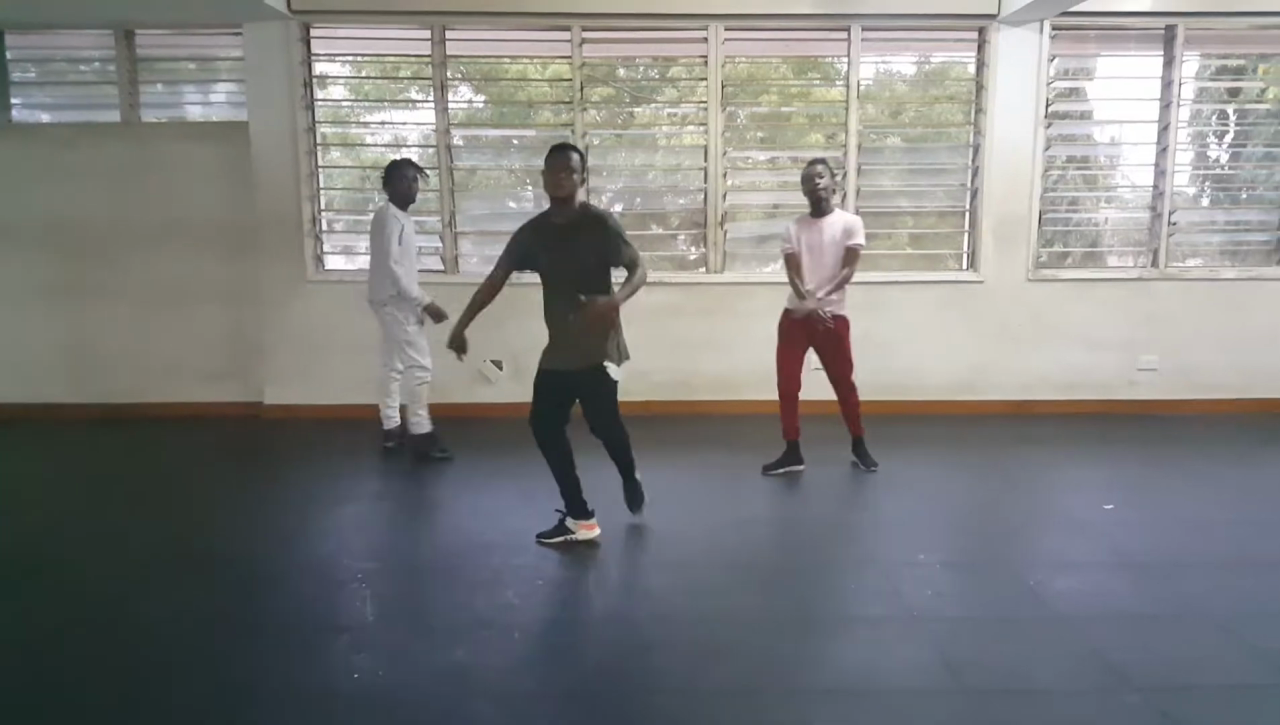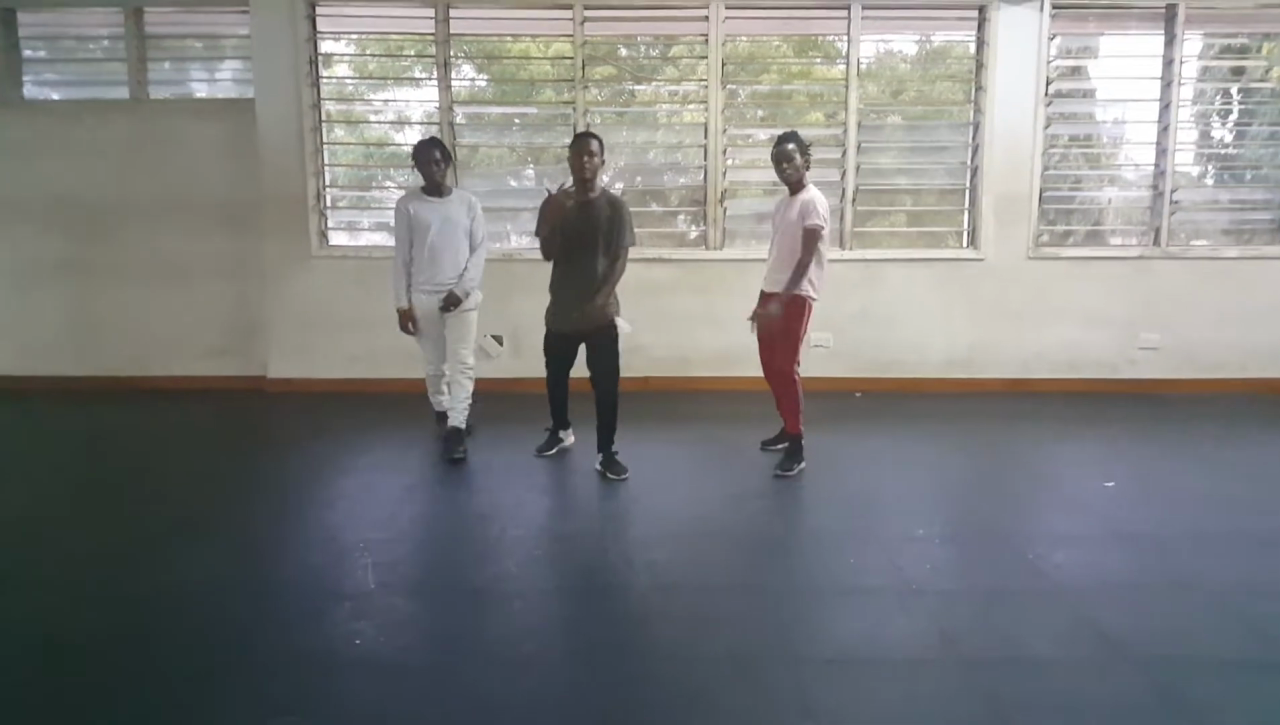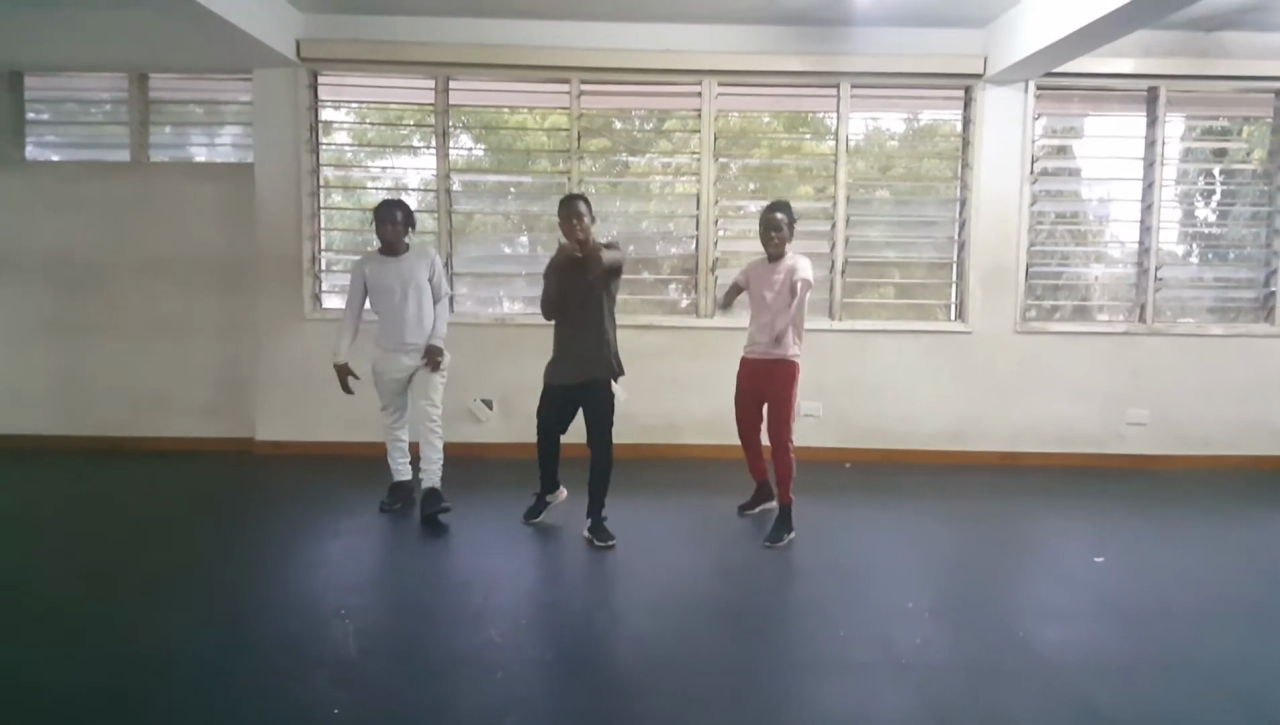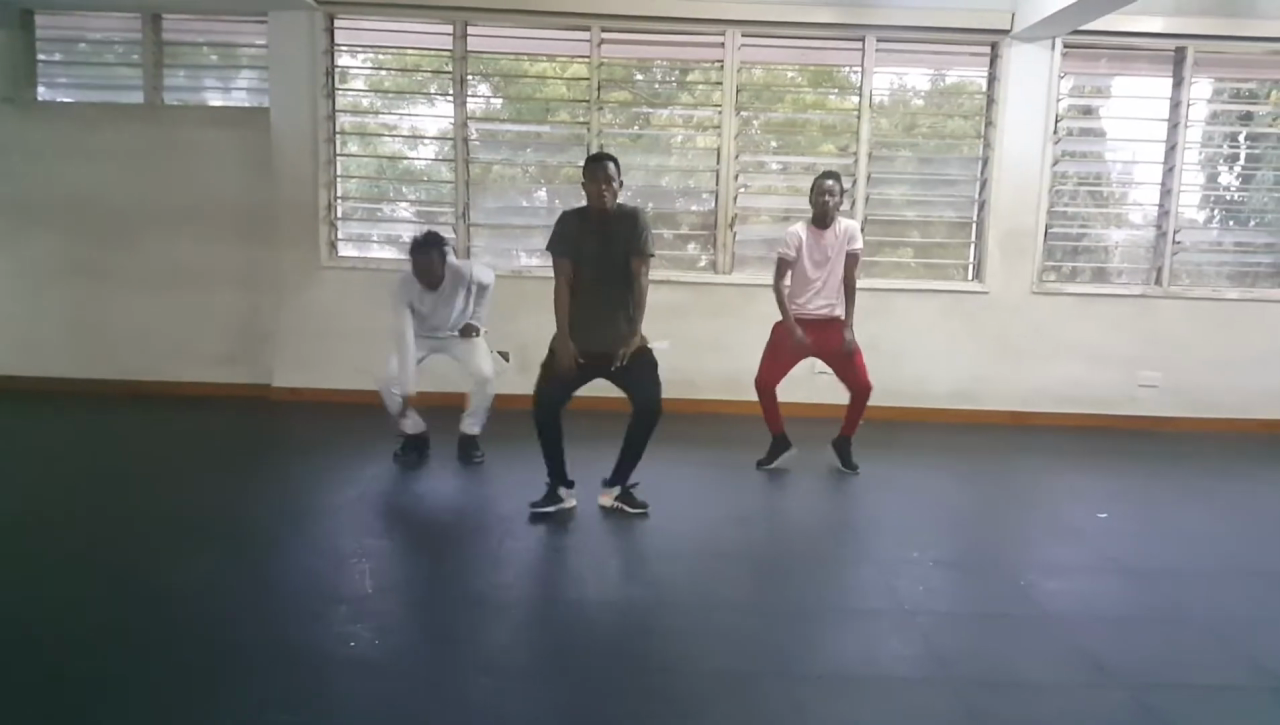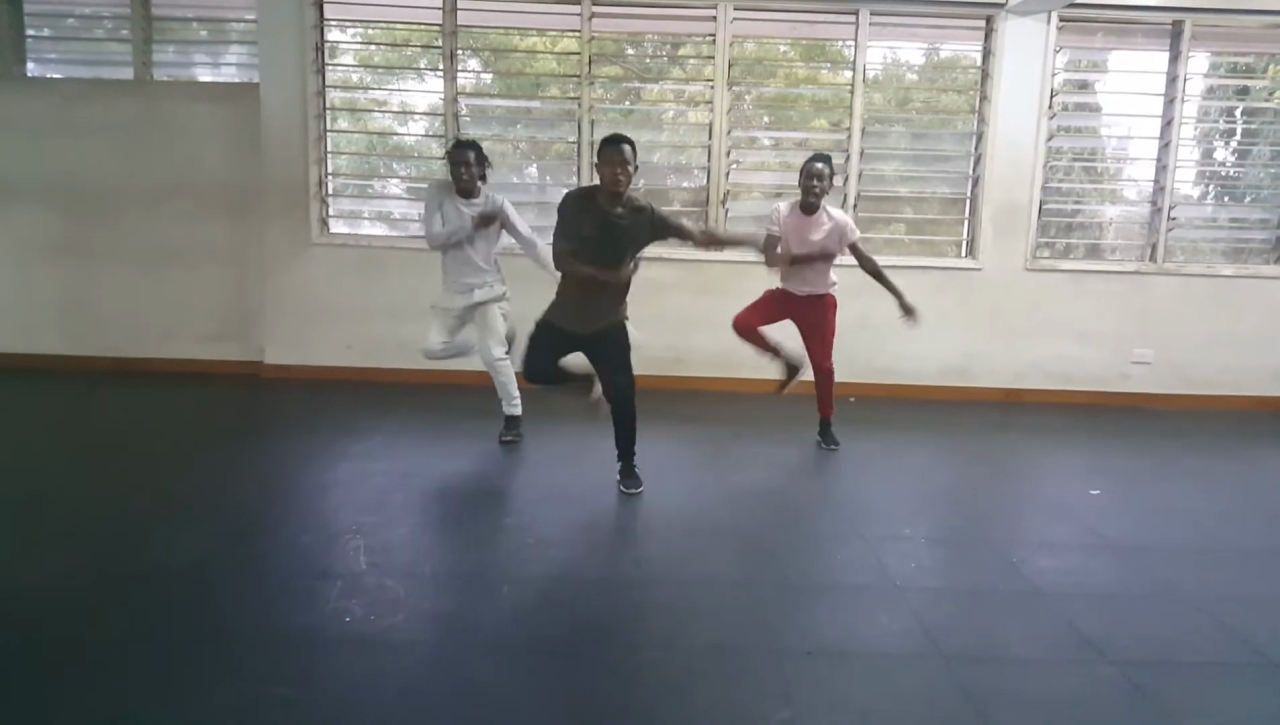
dt=1s
person 1, frame 1
left shoulder: (601, 224)
right shoulder: (532, 232)
left elbow: (638, 270)
right elbow: (496, 279)
left wrist: (615, 299)
right wrist: (461, 325)
left hip: (597, 345)
right hip: (558, 348)
left knee: (604, 423)
right knee: (544, 425)
left ankle: (631, 482)
right ankle: (580, 517)
person 1, frame 2
left shoulder: (615, 206)
right shoulder: (557, 203)
left elbow: (621, 258)
right elbow: (547, 254)
left wrist: (602, 299)
right wrist: (554, 218)
left hip: (601, 310)
right hip: (562, 308)
left knee: (606, 383)
right knee: (556, 375)
left ankle: (606, 453)
right ankle: (561, 430)
person 1, frame 3
left shoulder: (607, 256)
right shoulder: (559, 264)
left elbow: (617, 257)
right elbow: (548, 312)
left wrist: (598, 256)
right wrist: (556, 265)
left hip: (598, 365)
right hip: (563, 365)
left knee: (601, 443)
right knee: (547, 431)
left ankle: (595, 519)
right ankle: (549, 490)
person 1, frame 4
left shoulder: (634, 220)
right shoulder: (569, 223)
left elbow: (640, 279)
right elbow: (562, 282)
left wrist: (635, 333)
right wrist: (562, 338)
left hip: (622, 337)
right hip: (579, 338)
left knee: (650, 406)
right knee: (546, 403)
left ankle: (617, 486)
right ankle: (560, 486)
person 1, frame 5
left shoulder: (644, 215)
right shoulder: (575, 202)
left elbow: (697, 236)
right elbow: (561, 260)
right wrist: (607, 277)
left hip: (608, 320)
right hip: (565, 314)
left knee: (622, 394)
right knee: (535, 371)
left ankle: (627, 465)
right ankle: (583, 379)
person 2, frame 1
left shoulder: (849, 223)
right shoulder: (793, 227)
left elbow: (847, 271)
right elbow: (794, 275)
left wrist: (819, 301)
right wrist: (810, 305)
left hip: (833, 315)
right hip: (795, 315)
left knee: (844, 384)
right knee: (787, 385)
left ankle: (859, 446)
right ankle: (792, 453)
person 2, frame 2
left shoulder: (812, 201)
right shoulder: (783, 203)
left elbow: (807, 257)
left wrist: (780, 301)
left hip: (795, 297)
right hip: (770, 293)
left knee: (785, 367)
right knee: (770, 367)
left ankle: (796, 447)
right ankle: (789, 429)
person 2, frame 3
left shoulder: (799, 265)
right shoulder: (752, 268)
left elbow: (798, 297)
right elbow: (727, 299)
left wrist: (782, 329)
right wrist: (727, 295)
left hip: (782, 361)
right hip: (752, 359)
left knee: (781, 436)
right knee: (747, 429)
left ankle: (785, 517)
right ankle: (764, 491)
person 2, frame 4
left shoulder: (850, 230)
right shoulder: (795, 233)
left elbow: (849, 280)
right elbow: (779, 283)
left wrist: (848, 328)
right wrist: (791, 327)
left hip: (831, 323)
right hip: (796, 322)
left knee: (862, 386)
right knee: (764, 382)
left ankle: (843, 443)
right ankle: (780, 441)
person 2, frame 5
left shoulder: (839, 221)
right shoulder: (781, 212)
left elbow: (865, 261)
right elbow: (771, 258)
left wrist: (900, 297)
right wrist: (818, 254)
left hip: (819, 300)
right hip: (785, 293)
left knee: (822, 365)
right knee: (742, 323)
left ankle: (825, 426)
right ankle: (787, 362)
person 3, frame 1
left shoulder: (399, 216)
right shoulder: (390, 216)
right elbow: (392, 266)
left wrist: (418, 302)
right wrist: (424, 302)
left hip: (391, 301)
right hip: (395, 303)
left knee: (393, 366)
right knee: (419, 365)
left ankle: (391, 428)
right ankle: (421, 435)
person 3, frame 2
left shoulder: (469, 203)
right shoulder: (407, 205)
left elbow: (479, 250)
right elbow: (402, 257)
left wrist: (462, 290)
right wrist: (402, 305)
left hip: (461, 296)
right hip: (424, 297)
left knee: (462, 363)
right knee: (435, 365)
left ankle: (456, 429)
right ankle: (442, 412)
person 3, frame 3
left shoulder: (427, 258)
right shoulder: (364, 267)
left elbow: (442, 300)
right elbow: (352, 313)
left wrist: (437, 341)
right wrist: (341, 359)
left hip: (427, 354)
right hip: (389, 356)
left knee: (430, 417)
right knee: (394, 421)
left ankle: (431, 489)
right ankle: (402, 483)
person 3, frame 4
left shoulder: (464, 271)
right shoulder: (404, 287)
left elbow: (488, 280)
right elbow: (405, 336)
left wrist: (475, 320)
right wrist: (406, 390)
left hip: (458, 333)
right hip: (421, 335)
left knee: (485, 375)
right knee: (389, 384)
left ankle: (469, 436)
right ankle: (415, 435)
person 3, frame 5
left shoulder: (498, 204)
right shoulder: (439, 195)
left elbow: (529, 242)
right elbow: (434, 239)
right wrist: (474, 225)
left hip: (489, 291)
right hip: (454, 293)
left knee: (492, 356)
right knee: (433, 348)
left ankle: (513, 417)
right ankle: (499, 339)
